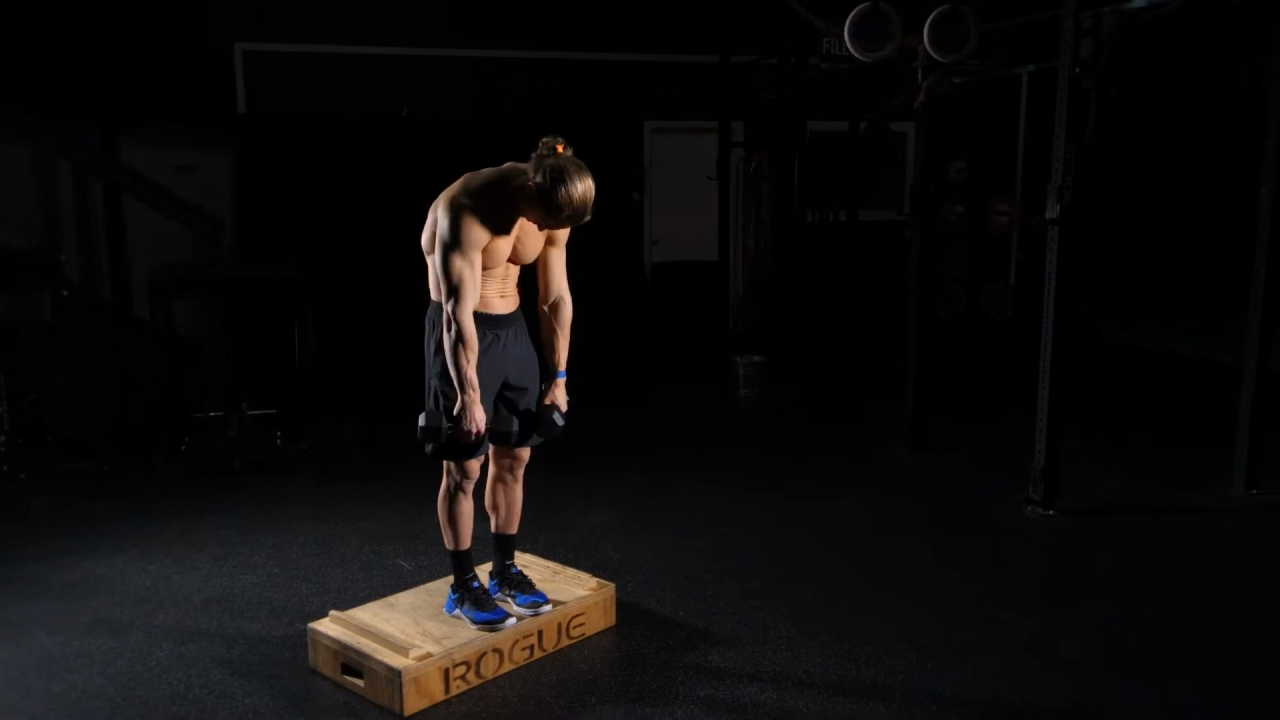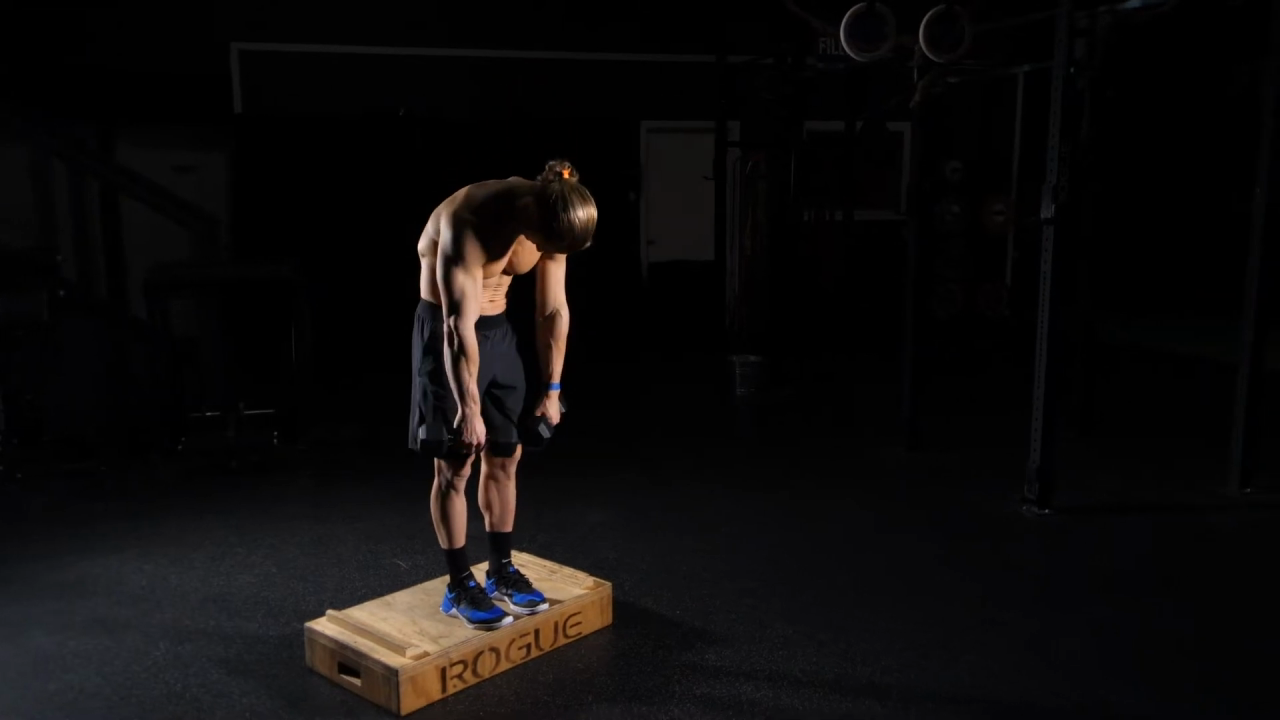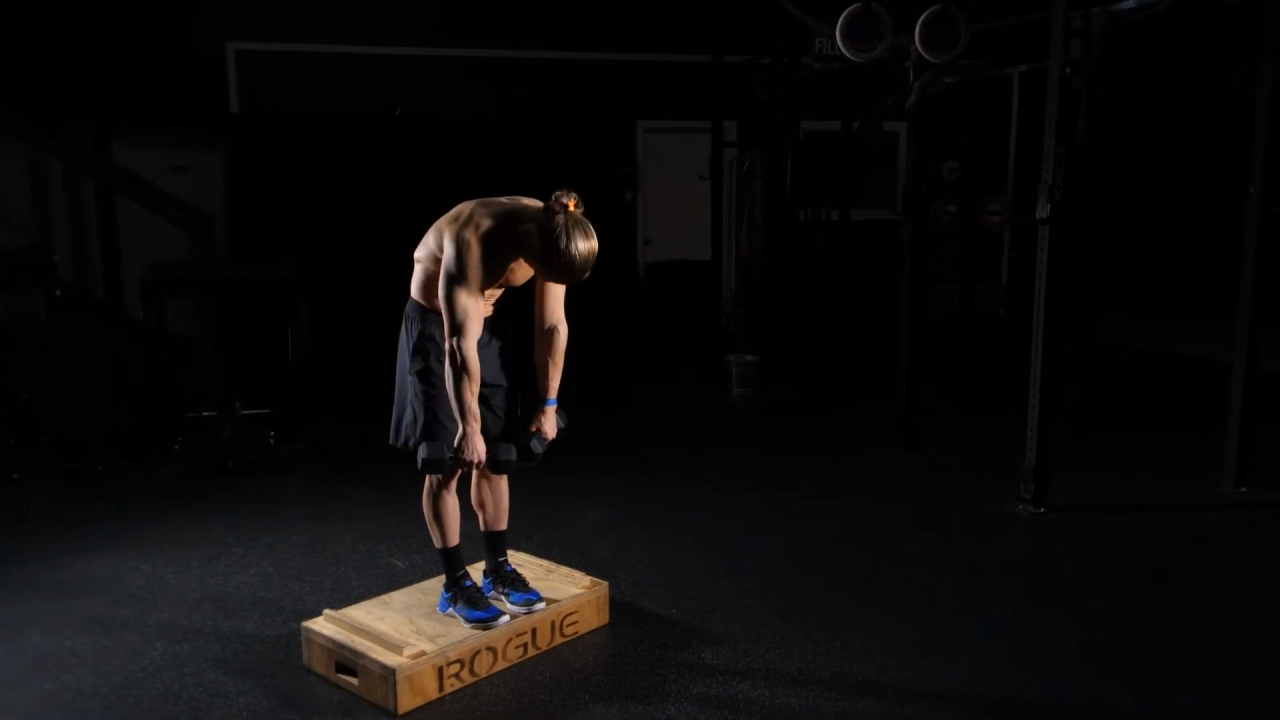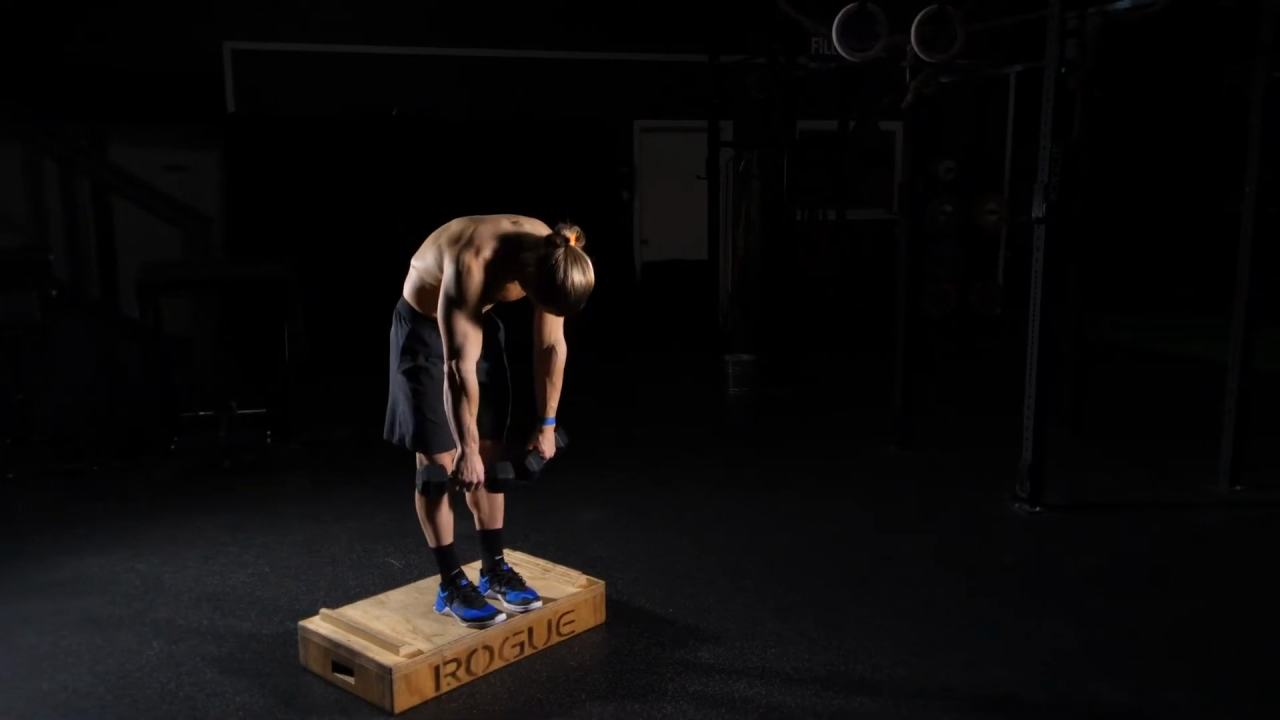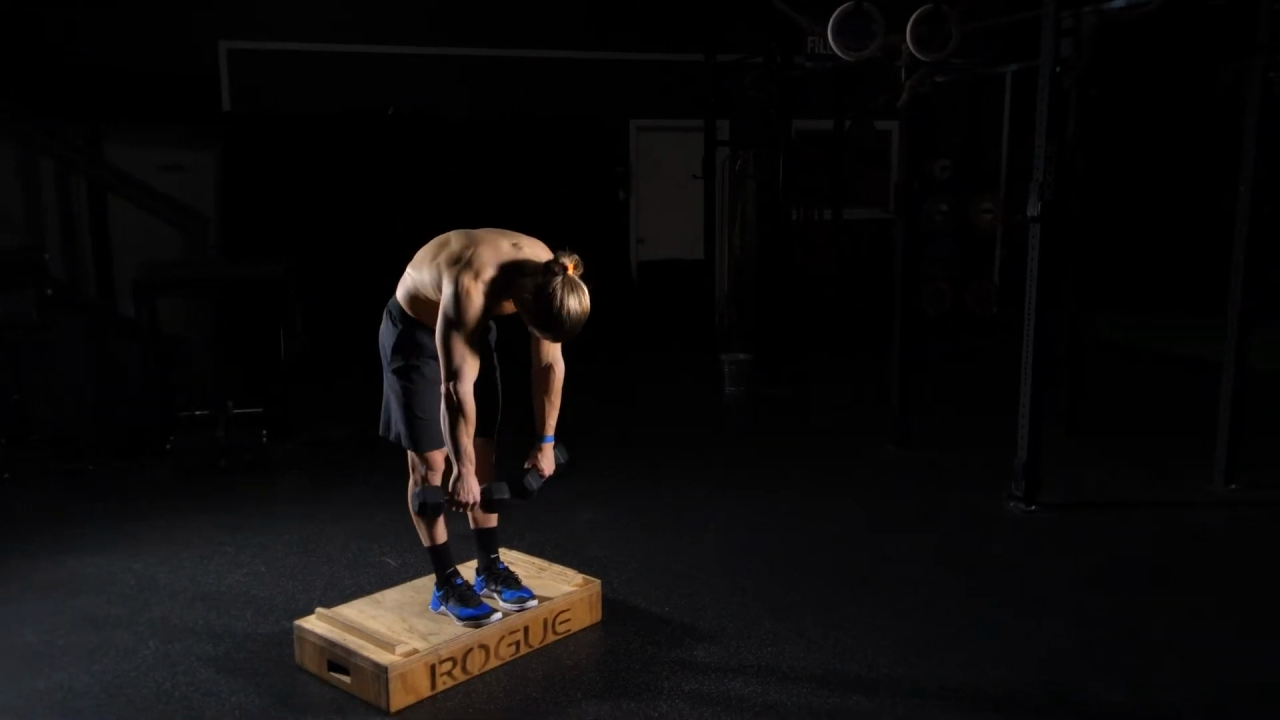
dt=0.3s
person 1, frame 1
left shoulder: (550, 214)
right shoulder: (467, 209)
left elbow: (556, 299)
right elbow: (458, 312)
left wrist: (558, 378)
right wrist: (468, 395)
left hip: (513, 329)
right hip: (463, 333)
left knee: (514, 458)
right knee: (464, 466)
left ankle: (505, 571)
right ankle: (463, 587)
person 1, frame 2
left shoulder: (551, 222)
right shoulder: (470, 221)
left elbow: (554, 311)
right elbow: (458, 327)
left wrist: (551, 390)
right wrist: (468, 409)
left hip: (499, 330)
right hip: (446, 331)
left knee: (505, 457)
right knee: (454, 463)
left ankle: (501, 571)
right ankle: (460, 587)
person 1, frame 3
left shoulder: (551, 238)
right shoulder: (473, 240)
left elbow: (553, 327)
right elbow: (460, 345)
left wrist: (548, 405)
right wrist: (469, 428)
left hip: (489, 330)
right hip: (435, 330)
right knee: (448, 463)
left ankle: (497, 570)
right ankle: (456, 586)
person 1, frame 4
left shoulder: (554, 259)
right shoulder: (473, 263)
left elbow: (552, 346)
right elbow: (460, 366)
left wrist: (547, 423)
right wrist: (465, 447)
left hip: (480, 325)
right hip: (423, 329)
left knee: (491, 453)
right knee: (439, 462)
left ankle: (494, 570)
right ankle: (452, 586)
person 1, frame 5
left shoulder: (550, 279)
right shoulder: (472, 286)
left elbow: (550, 364)
right elbow: (457, 387)
left wrist: (545, 442)
right wrist: (462, 472)
left hip: (471, 330)
right hip: (414, 331)
left knee: (484, 455)
right knee: (430, 461)
left ankle: (490, 568)
right ankle: (447, 584)
